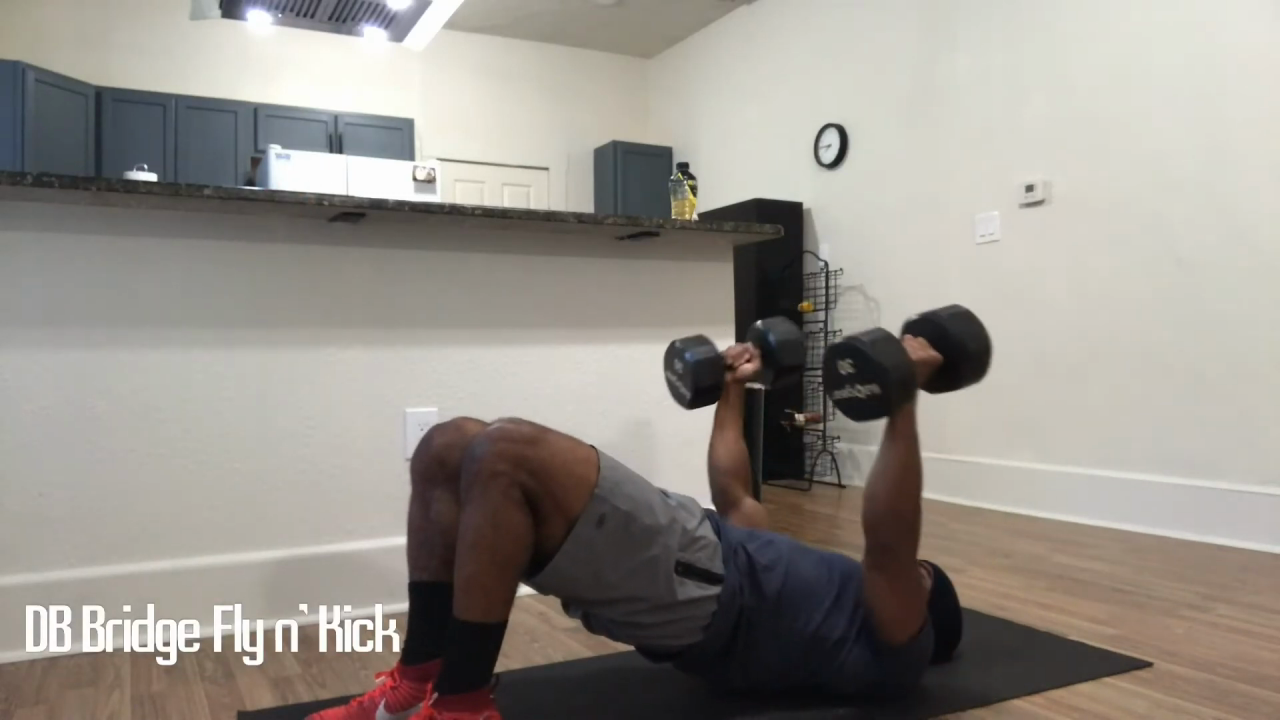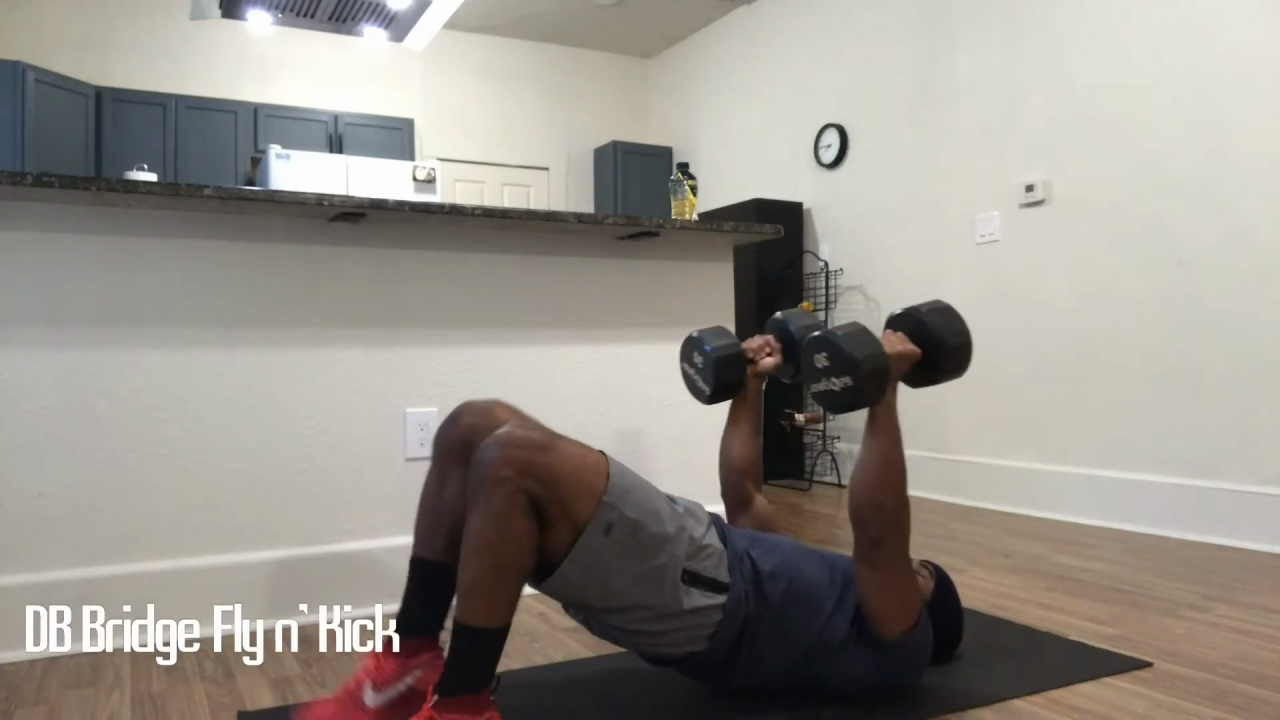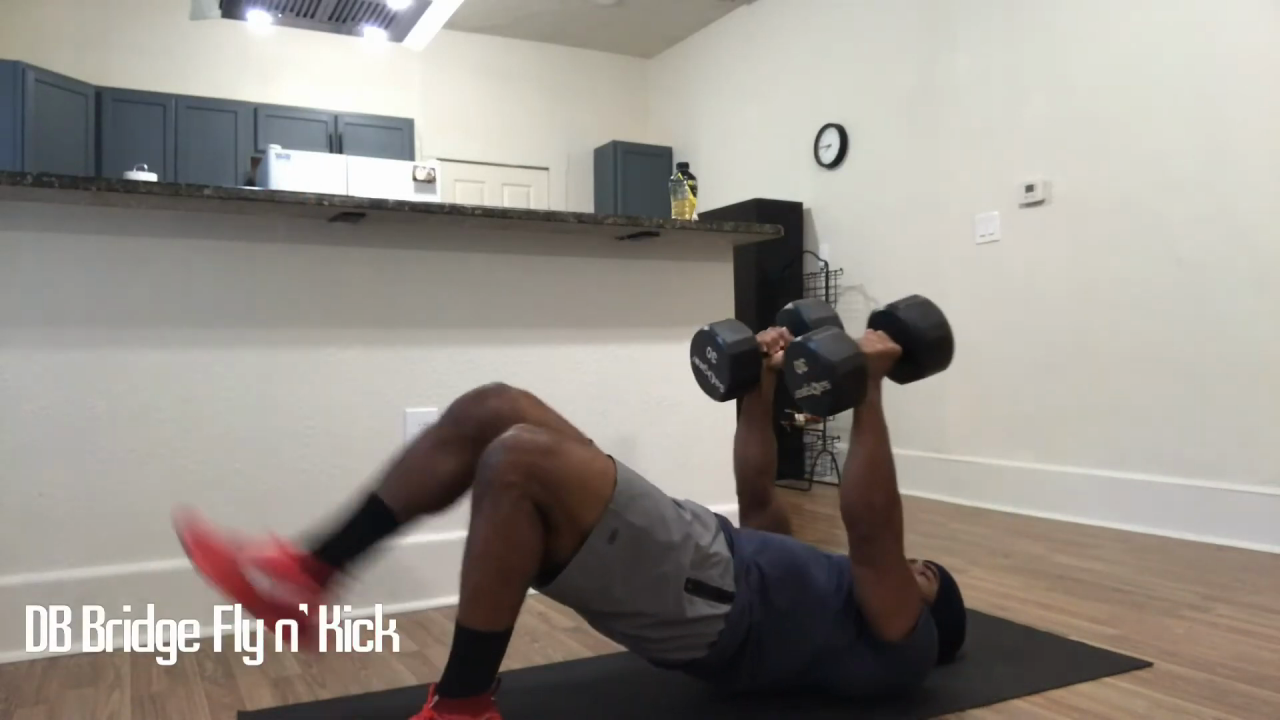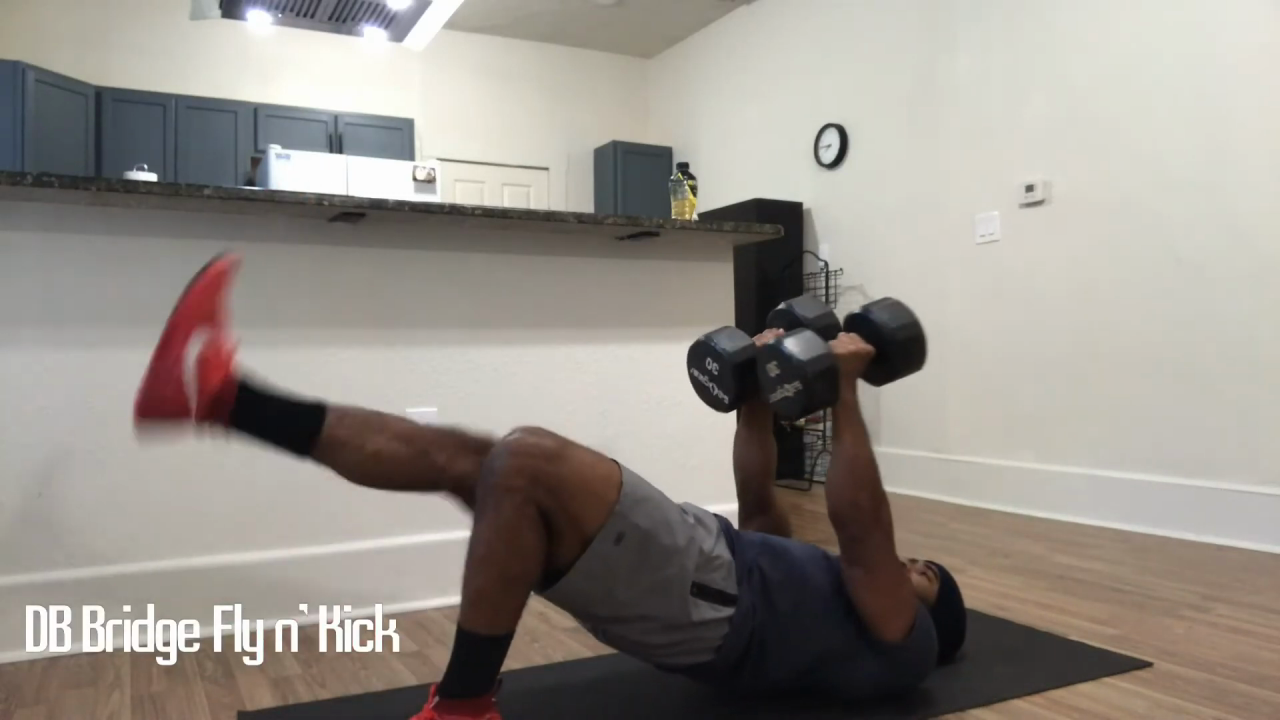
dt=0.2s
person 1, frame 1
left shoulder: (893, 647)
right shoulder: (823, 587)
left elbow: (892, 543)
right elbow: (733, 494)
left wrist: (903, 404)
right wrist: (732, 394)
left hip: (695, 586)
left knee: (506, 453)
right knee: (447, 449)
person 1, frame 2
left shoulder: (894, 644)
right shoulder: (824, 586)
left elbow: (878, 533)
right elbow: (743, 496)
left wrist: (885, 395)
right wrist: (749, 390)
left hip: (699, 593)
left knee: (512, 458)
right knee: (473, 426)
right ankle: (410, 661)
person 1, frame 3
left shoulder: (896, 647)
right shoulder: (829, 588)
left elbow: (875, 534)
right elbow: (757, 497)
left wrist: (868, 394)
right wrist: (762, 387)
left hip: (705, 598)
left knee: (521, 457)
right knee: (494, 410)
right ankle: (309, 574)
person 1, frame 4
left shoulder: (898, 647)
right shoulder: (827, 585)
left elbow: (864, 529)
right elbow: (758, 500)
left wrist: (845, 396)
right wrist: (757, 389)
left hip: (707, 603)
left knee: (525, 460)
right knee: (456, 459)
right ankle: (220, 394)
